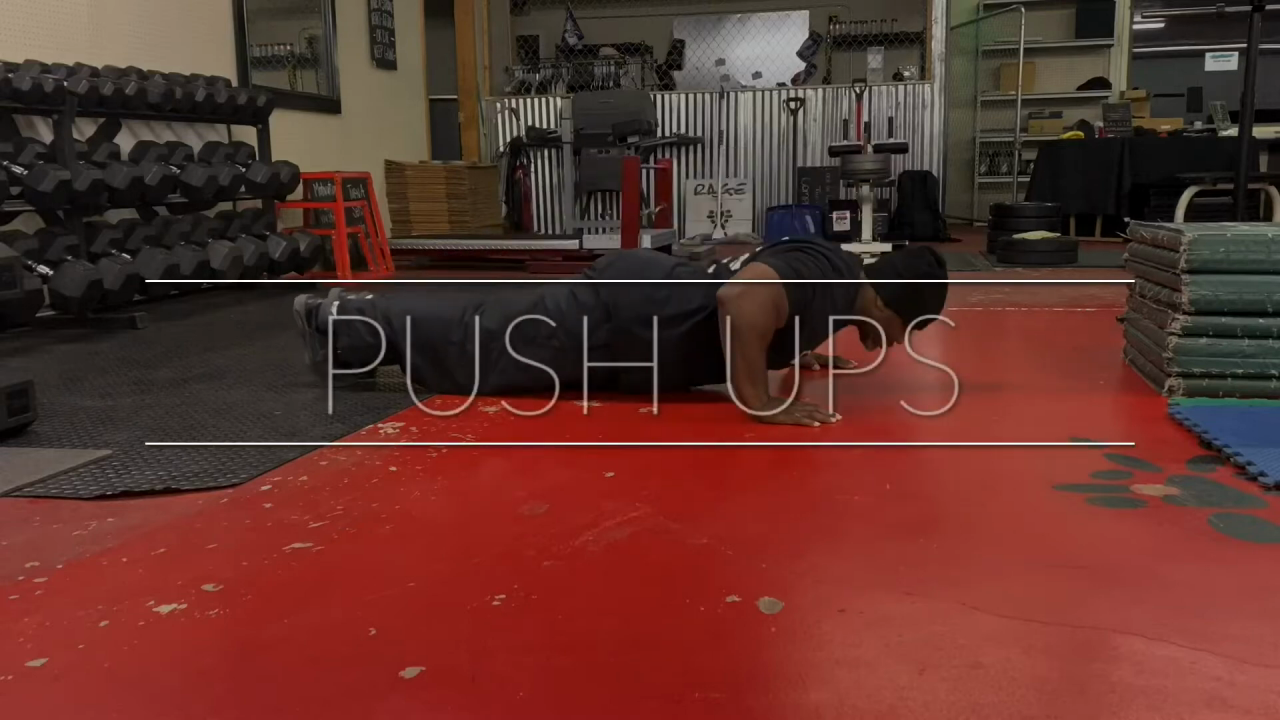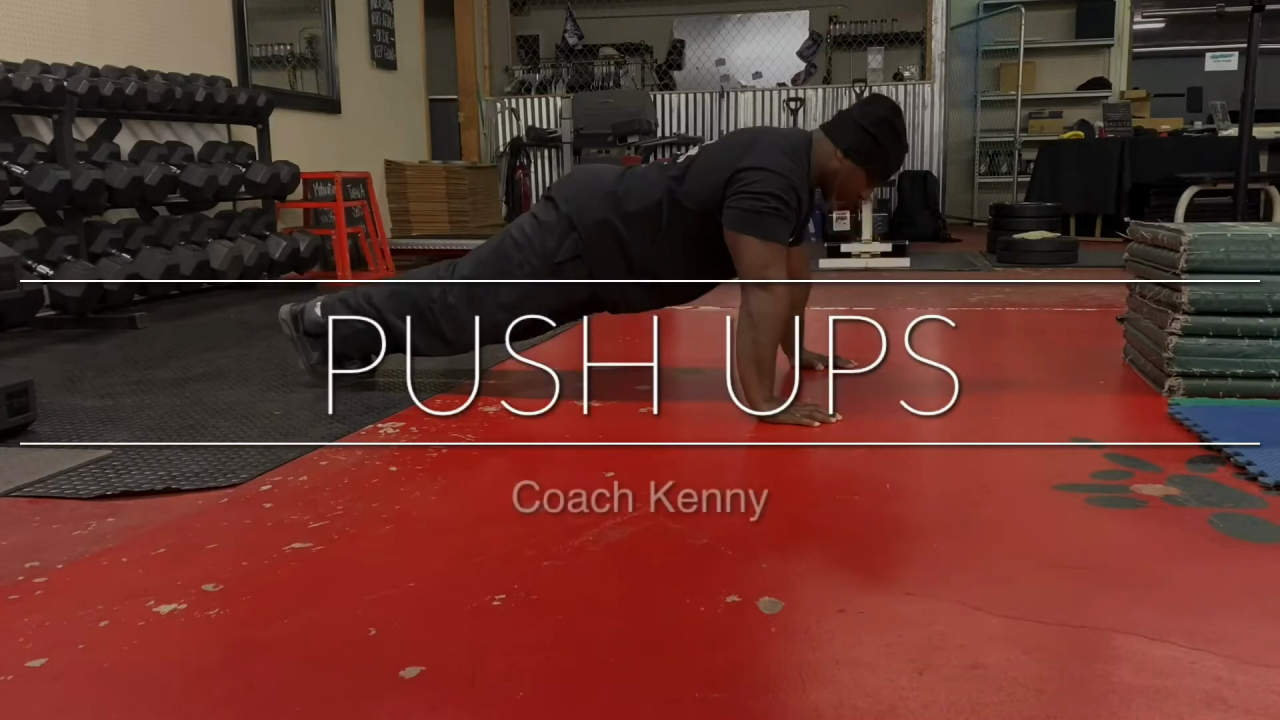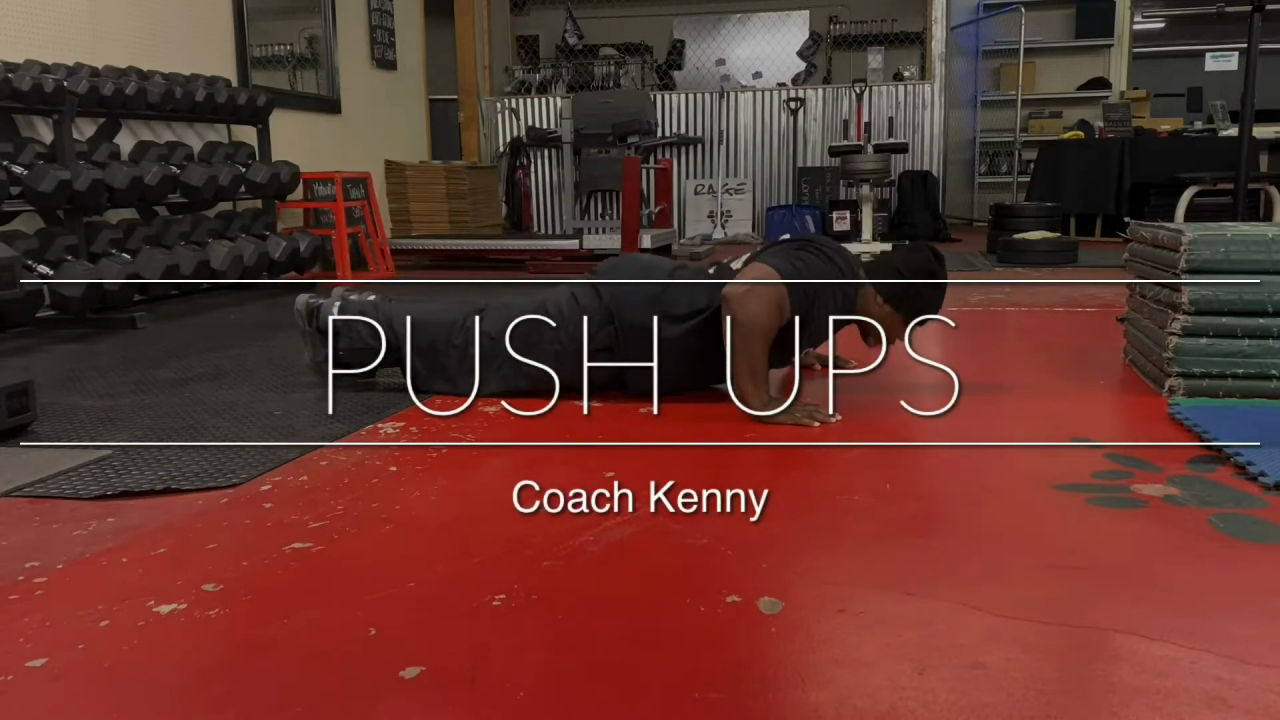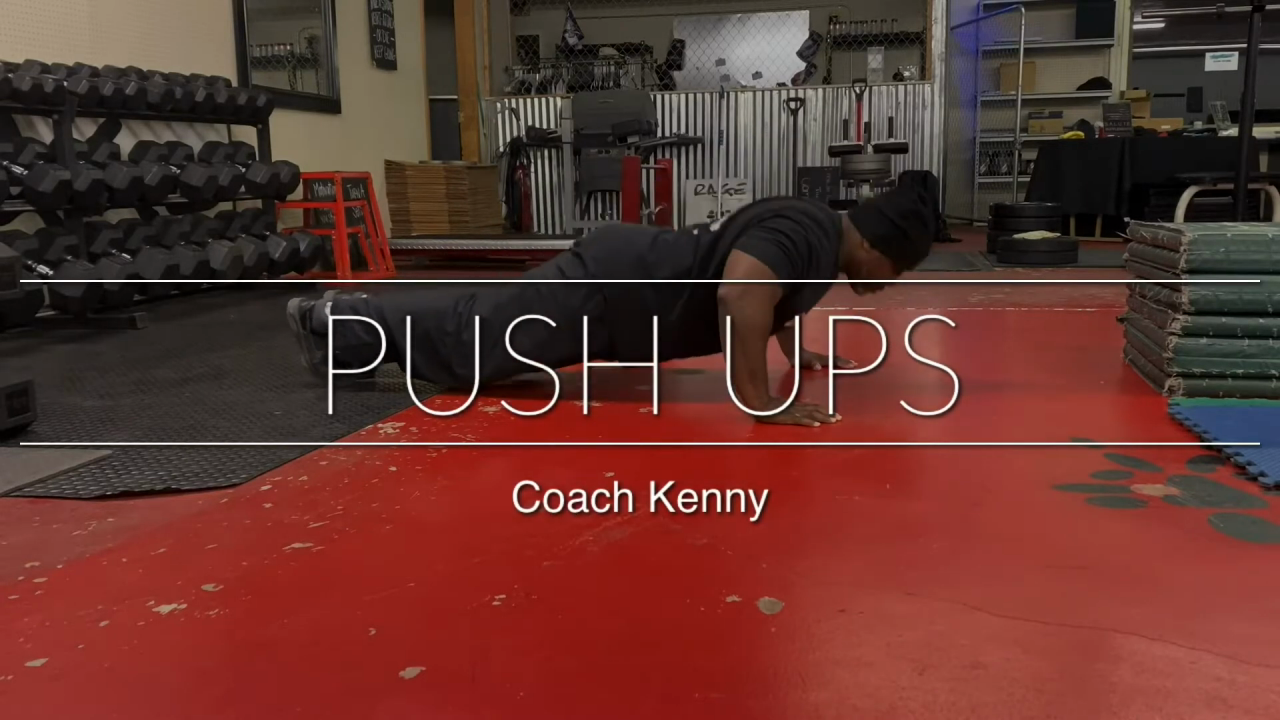
dt=1s
person 1, frame 1
left shoulder: (836, 274)
right shoulder: (831, 288)
right elbow: (738, 297)
left wrist: (798, 351)
right wrist: (759, 400)
left hip: (637, 297)
right hip: (615, 321)
left knee: (492, 326)
right knee: (472, 345)
left ankle: (358, 316)
right ankle: (336, 318)
person 1, frame 2
left shoulder: (798, 167)
right shoulder: (772, 173)
left elbow: (793, 272)
right elbow: (763, 290)
left wrist: (793, 352)
right wrist: (761, 400)
left hip: (606, 238)
right hip: (583, 233)
left knee: (467, 303)
right knee: (455, 308)
left ankle: (336, 322)
right ankle: (322, 323)
person 1, frame 3
left shoulder: (834, 269)
right shoulder: (830, 280)
right elbow: (745, 296)
left wrist: (794, 353)
right wrist: (758, 399)
left hip: (636, 306)
right hip: (616, 322)
left knee: (494, 329)
right knee: (476, 347)
left ankle: (361, 312)
right ankle: (336, 319)
person 1, frame 4
left shoulder: (821, 236)
right shoulder: (807, 240)
right elbow: (739, 296)
left wrist: (793, 349)
right wrist: (759, 401)
left hip: (629, 278)
right hip: (606, 295)
left knee: (485, 323)
right knee: (469, 338)
left ankle: (350, 312)
right ankle: (329, 318)
